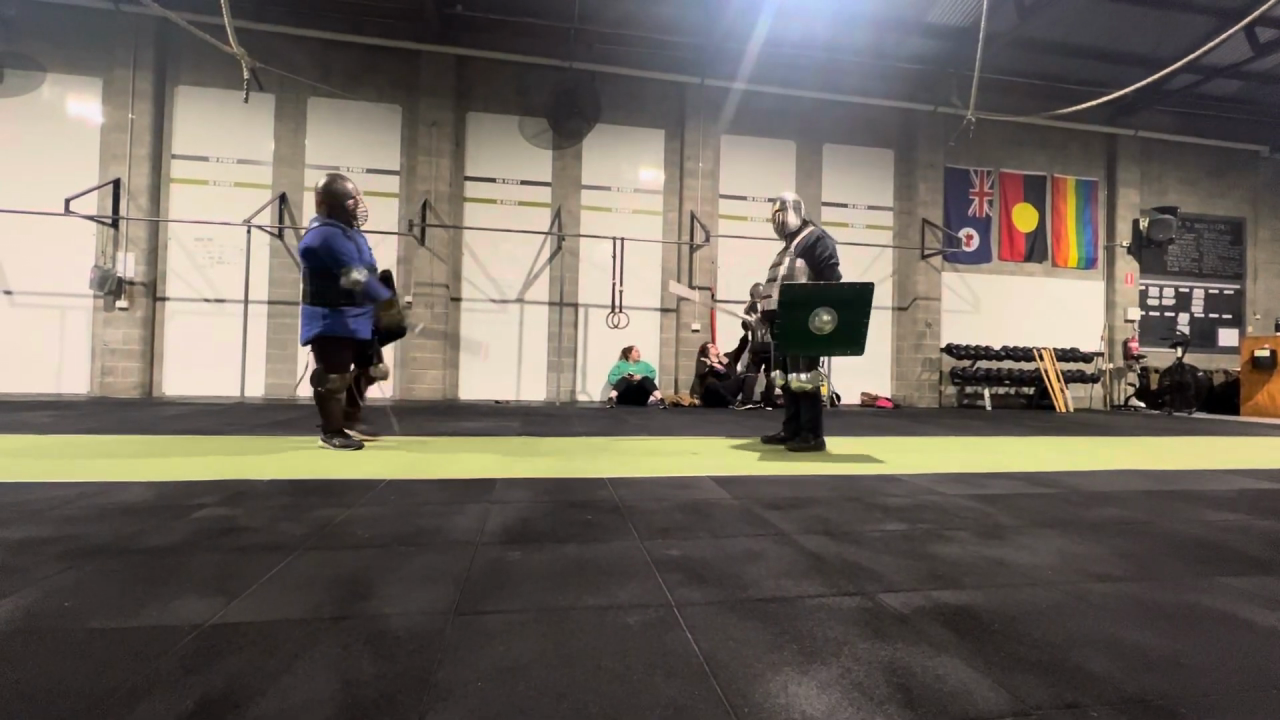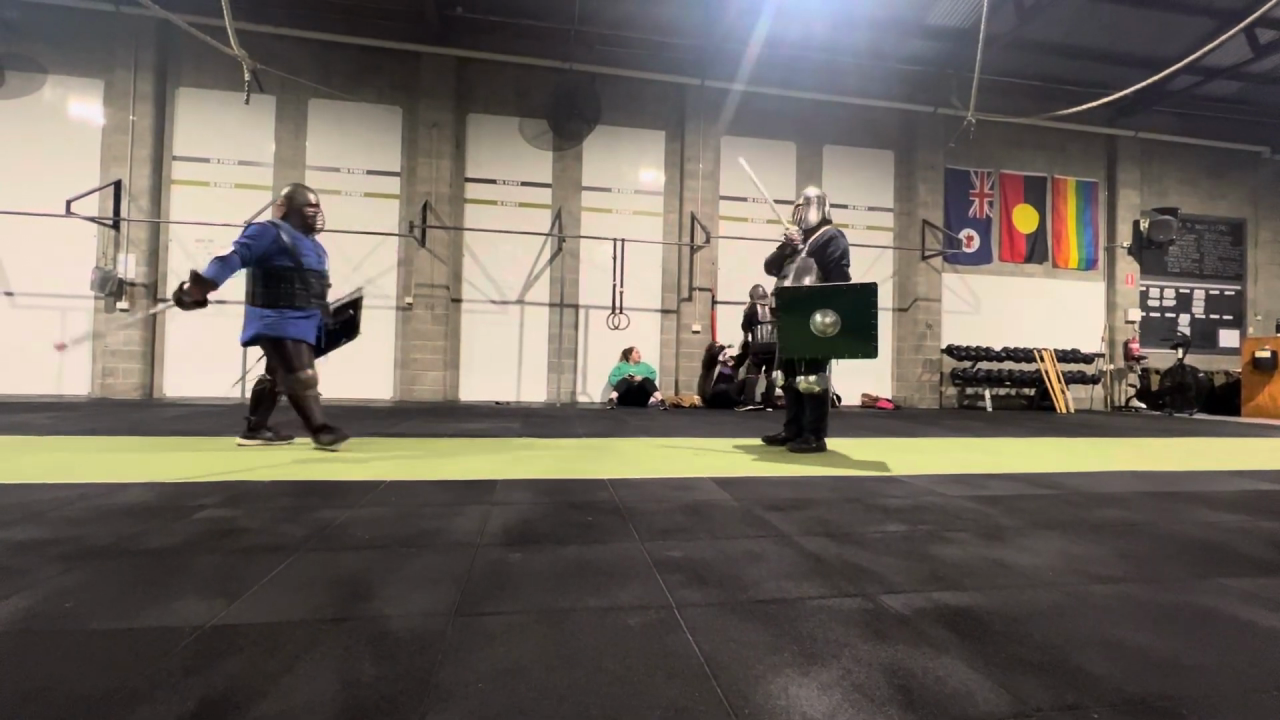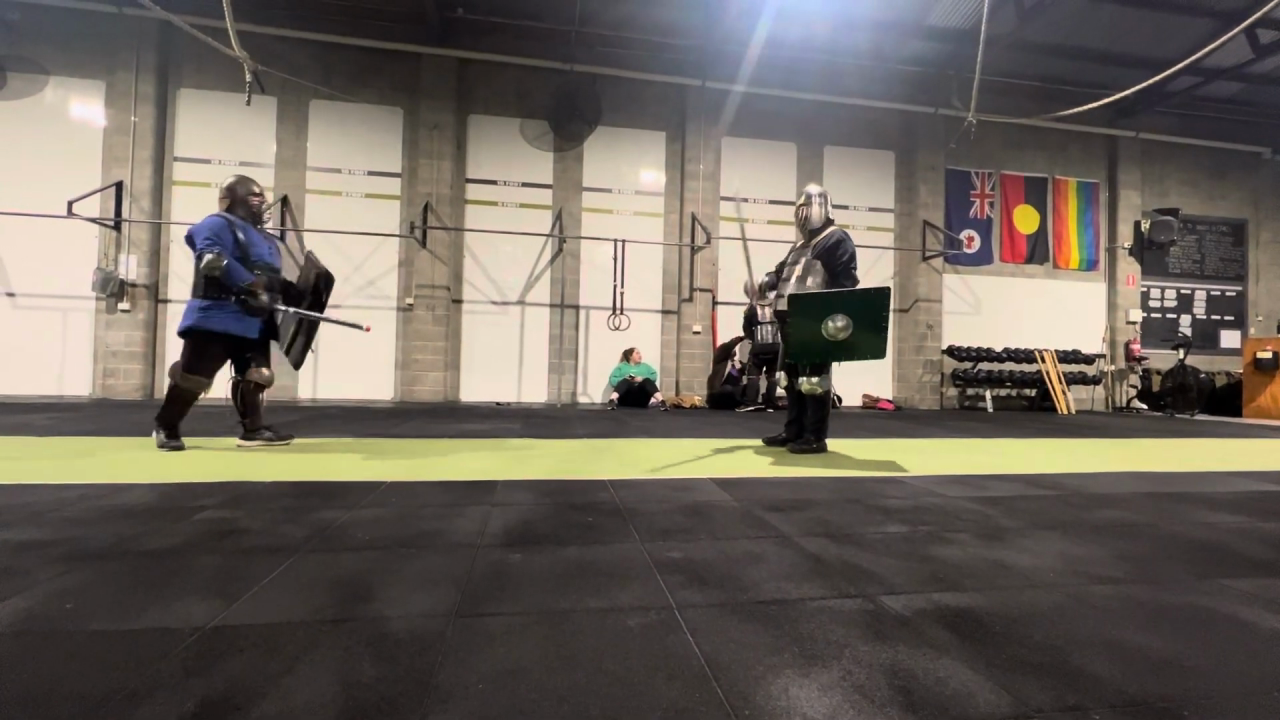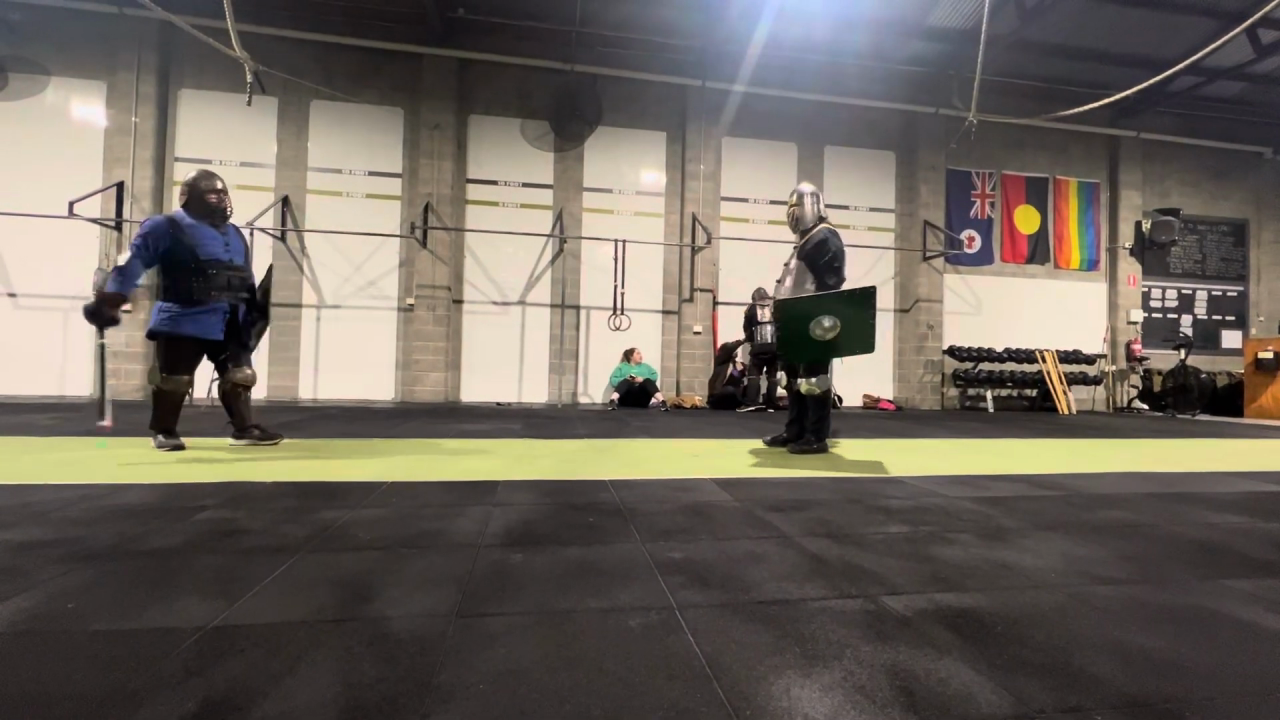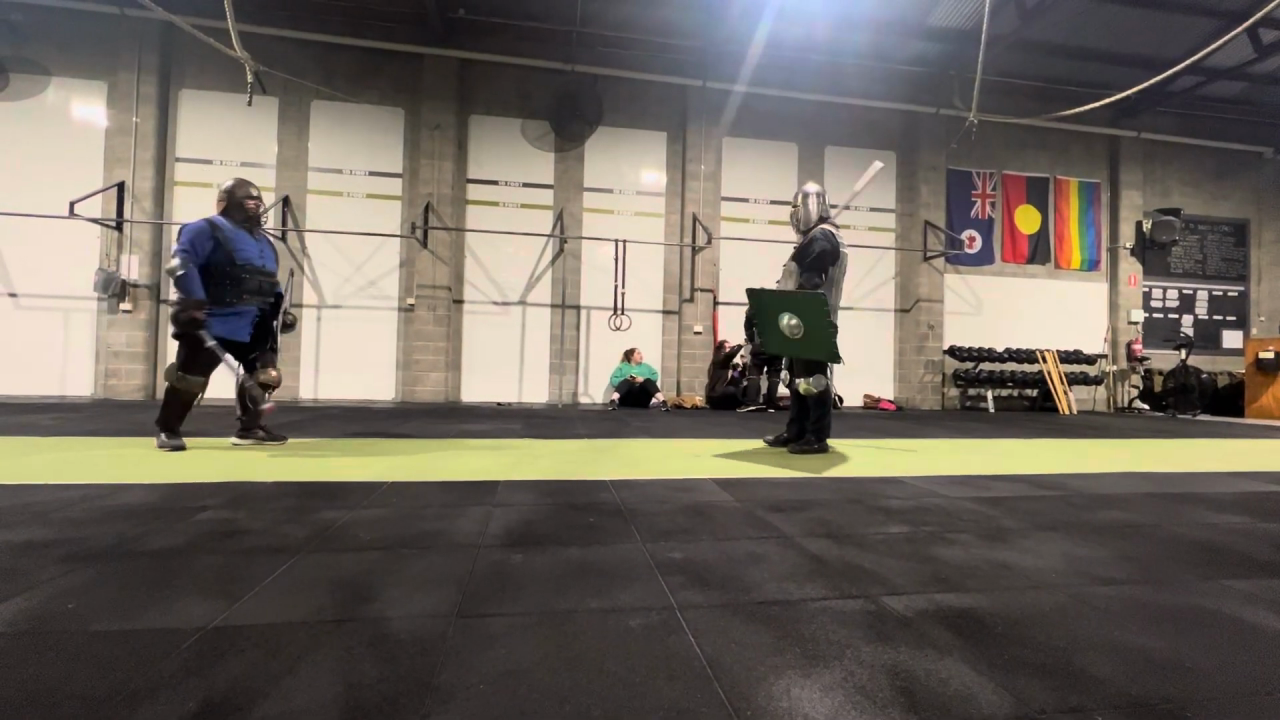
dt=0.5s
person 1, frame 1
left shoulder: (343, 231)
right shoulder: (328, 235)
left elbow: (361, 274)
right elbow: (356, 275)
left wrist: (383, 304)
right wrist: (388, 303)
left hip: (351, 316)
right hip: (332, 318)
left knee: (367, 367)
right knee: (333, 375)
left ankle: (349, 419)
right ankle: (331, 433)
person 1, frame 2
left shoulder: (309, 243)
right shoulder: (270, 233)
right elbow: (234, 257)
left wrist: (322, 317)
right wrist: (200, 285)
left hip: (299, 322)
right hip: (279, 321)
left knee: (277, 376)
right knee: (300, 375)
left ankle: (255, 429)
right ankle: (320, 429)
person 1, frame 3
left shoulder: (262, 237)
right shoulder: (217, 225)
left elbow: (272, 276)
right elbow: (215, 261)
left wrist: (292, 292)
right wrist: (253, 289)
left hip: (251, 321)
right hip: (216, 315)
left knee: (256, 374)
right knee: (194, 376)
left ankle: (254, 430)
right ankle: (165, 428)
person 1, frame 4
left shoulder: (233, 233)
right shoulder: (167, 227)
left elbow: (244, 275)
right elbow: (132, 262)
left wrist: (255, 306)
right wrist: (108, 300)
left hip: (229, 320)
right hip: (184, 318)
left knee: (240, 374)
right knee: (175, 379)
left ankle: (245, 429)
right ankle: (165, 431)
person 1, frame 5
left shoulder: (262, 240)
right shoulder: (207, 230)
left elbow: (271, 283)
right elbow: (181, 265)
left wrist: (281, 311)
right wrist: (192, 306)
left hip: (254, 324)
right hip: (211, 320)
left knee: (263, 374)
right knee: (189, 376)
left ankle: (249, 429)
right ankle: (167, 430)
person 2, frame 1
left shoulder: (816, 239)
right shoulder: (786, 249)
left elbow: (830, 277)
right wrist: (765, 314)
left knee: (803, 376)
right knee: (787, 377)
left ankle: (813, 435)
right ankle: (792, 430)
person 2, frame 2
left shoulder: (831, 238)
right shoulder: (798, 244)
left elbow: (839, 279)
right elbow: (773, 268)
right wrist: (787, 245)
left knee: (811, 377)
right knee: (789, 376)
left ankle: (815, 436)
right ankle: (793, 430)
person 2, frame 3
left shoulder: (836, 239)
right shoulder: (801, 244)
left elbow: (845, 281)
right elbow: (783, 275)
right wrist: (764, 285)
left knee: (813, 378)
right knee: (792, 377)
left ankle: (815, 437)
right ankle: (794, 431)
person 2, frame 4
left shoulder: (824, 237)
right shoulder: (807, 239)
left elbow: (831, 280)
left knee: (813, 378)
right knee: (793, 377)
left ankle: (816, 437)
right ankle: (795, 431)
person 2, frame 5
left shoulder: (821, 237)
right shoulder: (815, 237)
left elbow: (811, 282)
left knee: (812, 377)
right knee: (797, 377)
left ankle: (817, 437)
right ankle: (796, 431)
